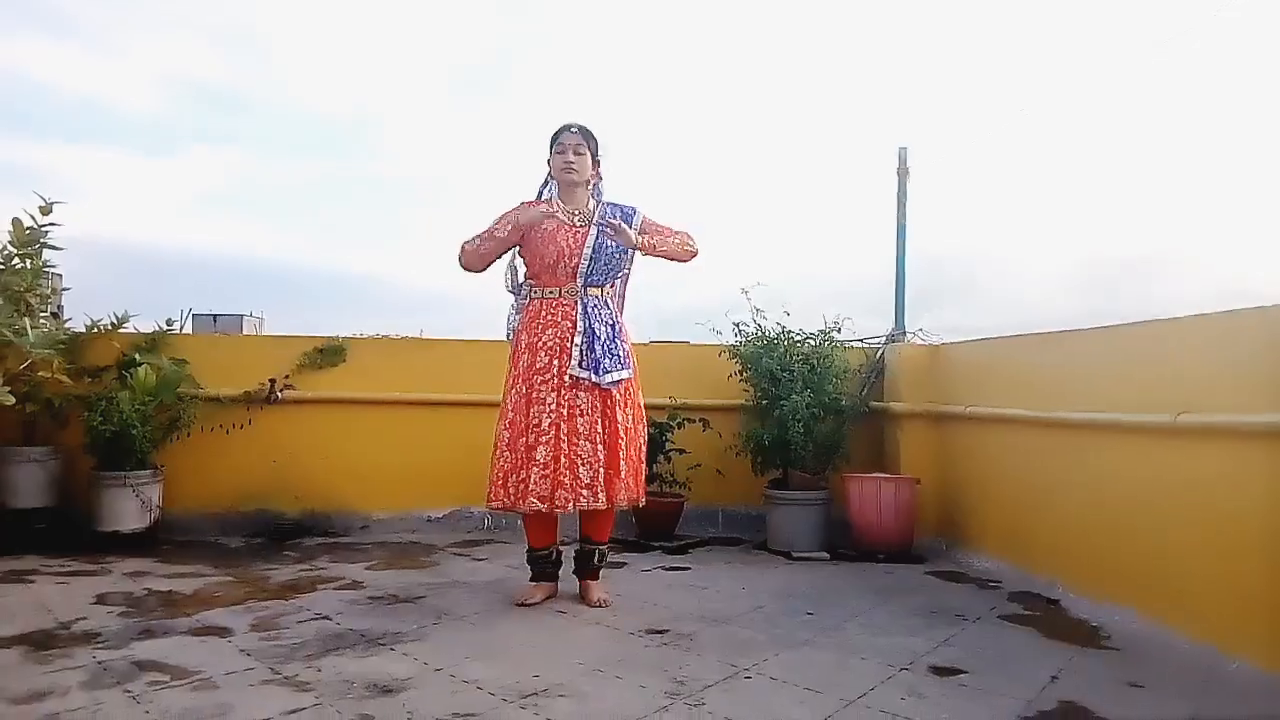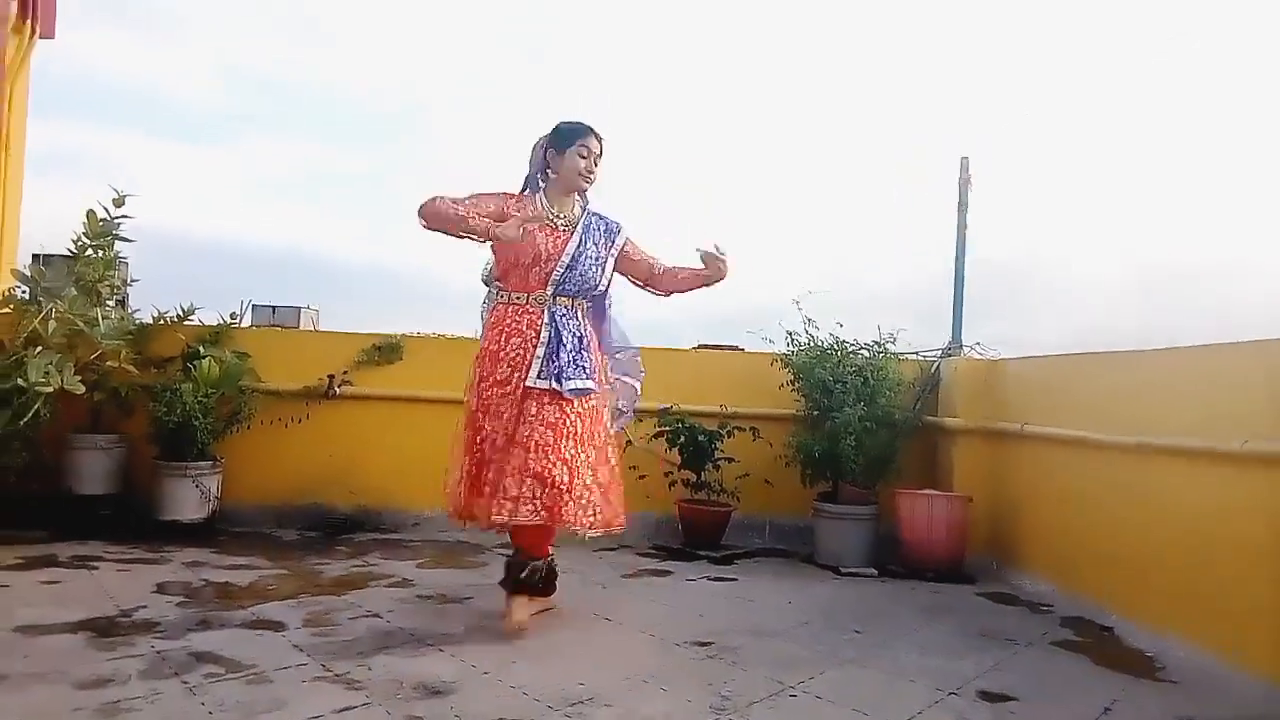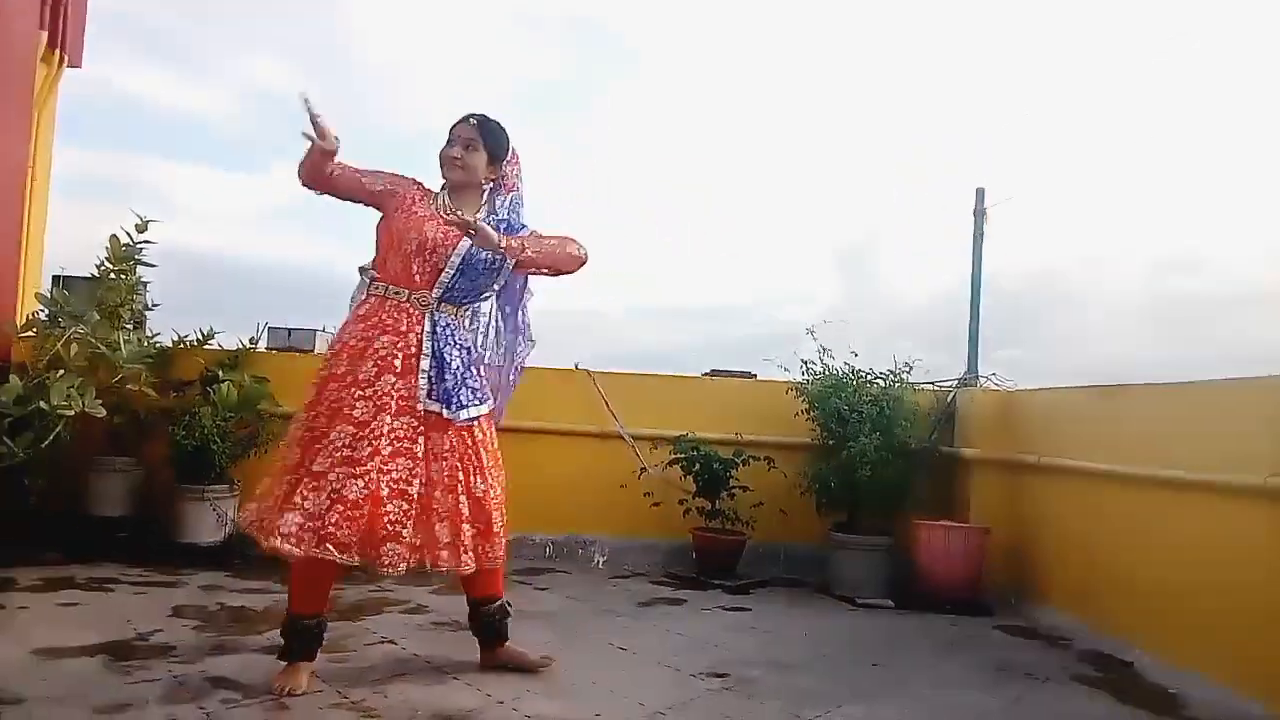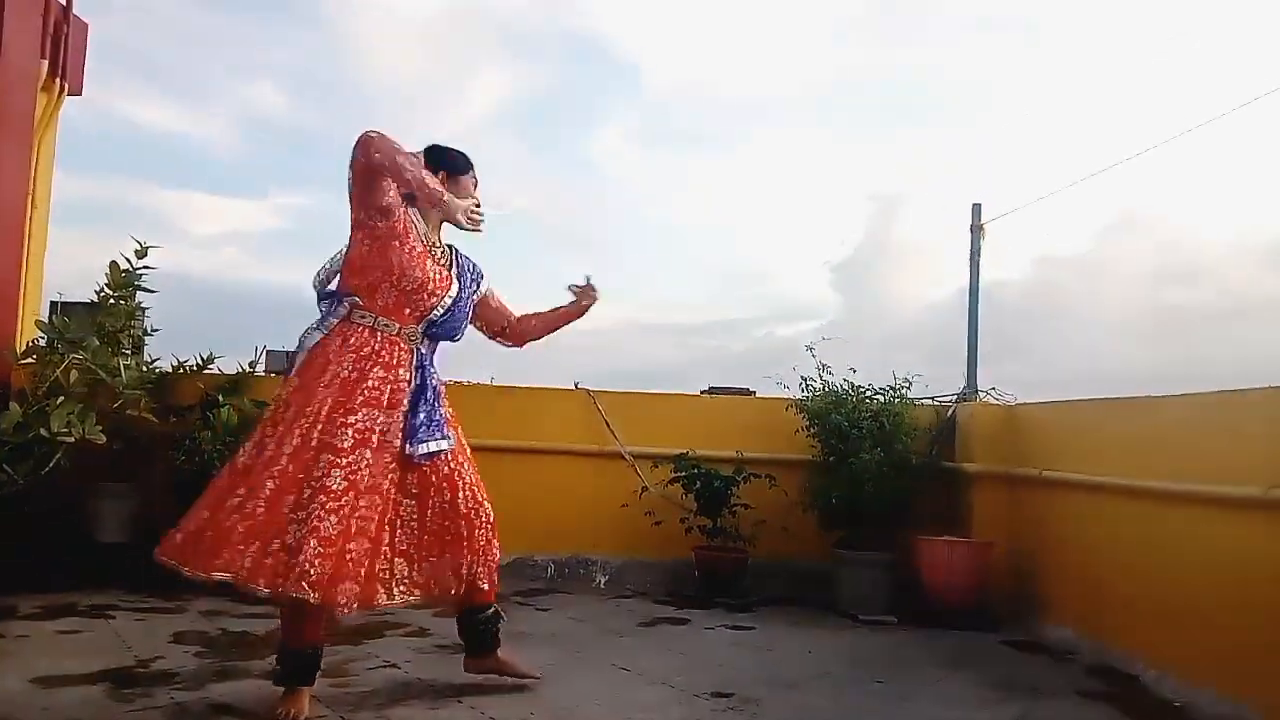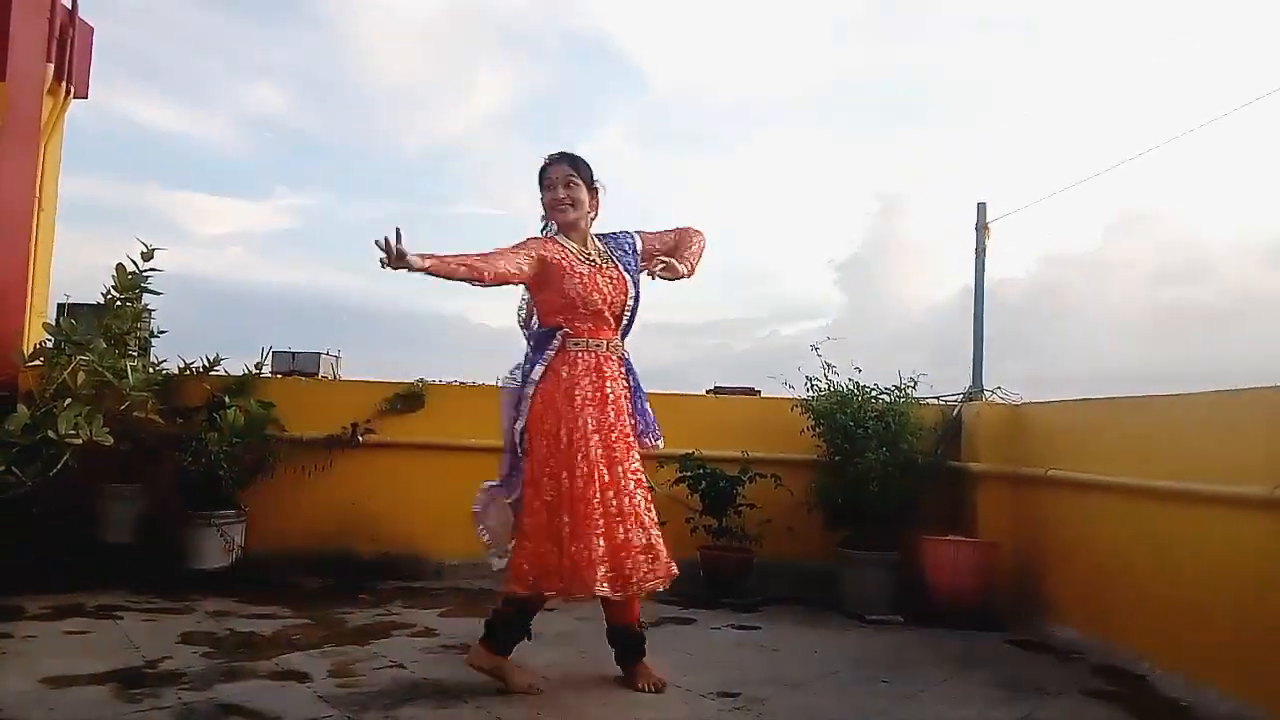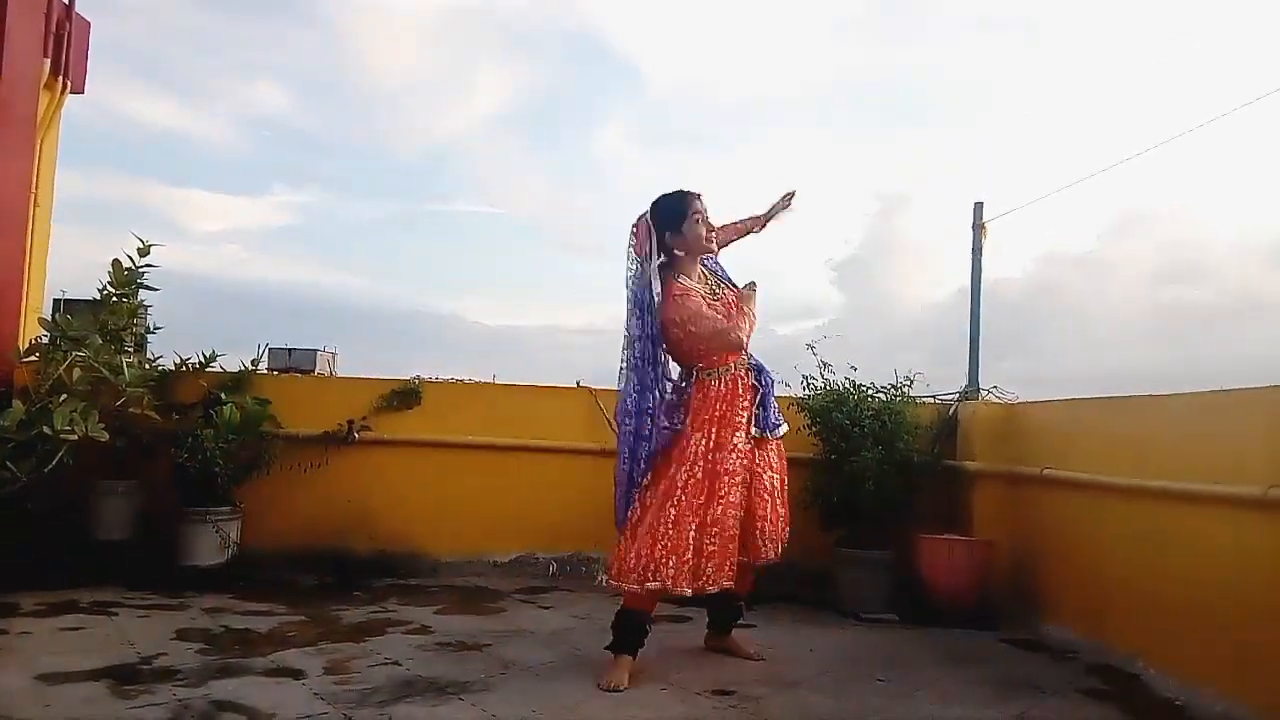
dt=0.7s
person 1, frame 1
left shoulder: (624, 218)
right shoulder: (528, 217)
left elbow: (687, 246)
right elbow: (470, 259)
left wrist: (635, 239)
right wrist: (521, 223)
left hip: (603, 346)
right hip: (543, 345)
left knee: (603, 456)
right knee: (539, 454)
left ankle: (590, 573)
right ankle: (544, 573)
person 1, frame 2
left shoulder: (604, 232)
right shoulder: (502, 207)
left elbow: (660, 278)
right elbow: (432, 213)
left wrist: (710, 272)
right wrist: (490, 229)
left hip: (570, 359)
right hip: (506, 353)
left knee: (550, 470)
right knee: (511, 472)
left ankle: (521, 585)
right ankle: (536, 585)
person 1, frame 3
left shoulder: (508, 231)
right shoulder: (403, 196)
left elbow: (574, 254)
right elbow: (317, 175)
left wrist: (501, 245)
right wrist: (323, 146)
left hip: (451, 371)
right hip: (373, 355)
left knee: (470, 502)
right knee: (332, 492)
left ankle: (494, 639)
right ankle: (299, 650)
person 1, frame 4
left shoulder: (462, 272)
right shoulder: (380, 212)
left elbow: (515, 330)
right elbow: (372, 147)
left wrist: (575, 308)
right wrist: (439, 202)
left hip: (412, 396)
right hip: (344, 378)
left knee: (463, 516)
right knee: (318, 523)
left ankle: (483, 646)
person 1, frame 5
left shoulder: (624, 249)
right shoulder: (541, 252)
left elbow: (690, 236)
right elbow: (486, 269)
left wrist: (682, 262)
right wrist: (418, 262)
left hip: (612, 392)
right hip: (567, 393)
left knee: (611, 523)
right knee: (606, 523)
left ankle: (494, 646)
right ankle: (631, 656)
person 1, frame 6
left shoulder: (701, 261)
right shoulder: (676, 299)
left elbow: (722, 233)
right elbow: (734, 344)
left wrist: (765, 219)
right wrist: (744, 304)
left hip: (746, 409)
right hip: (711, 412)
left knee: (747, 526)
right knee: (674, 526)
left ankle: (721, 629)
right ankle: (624, 649)
